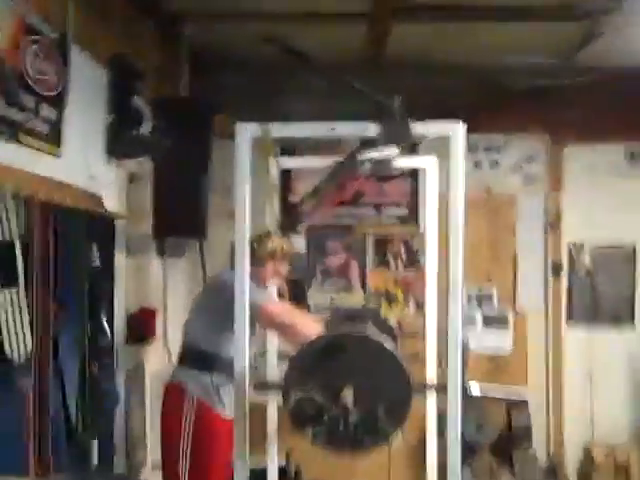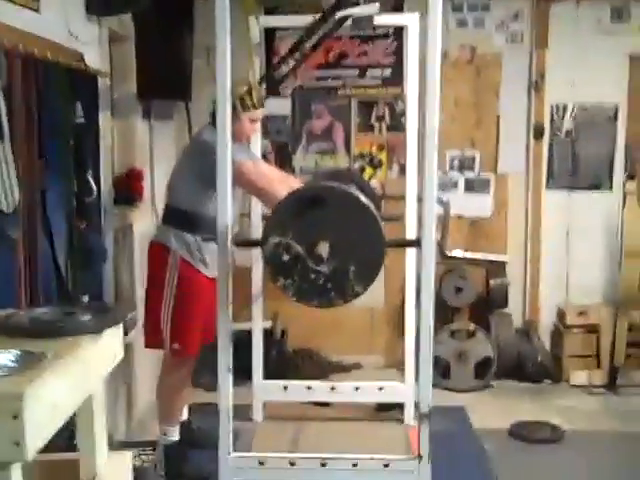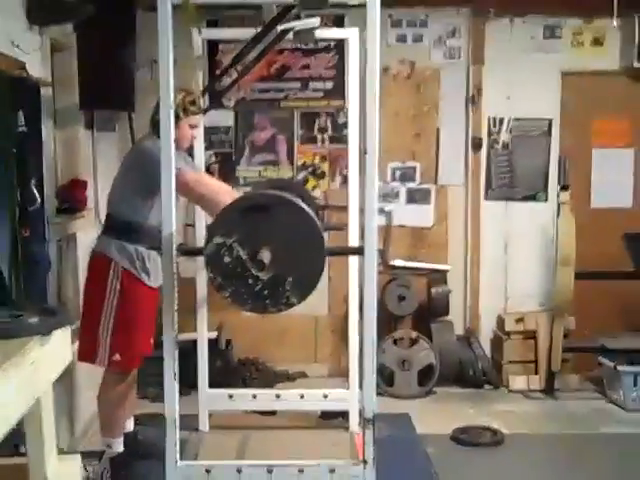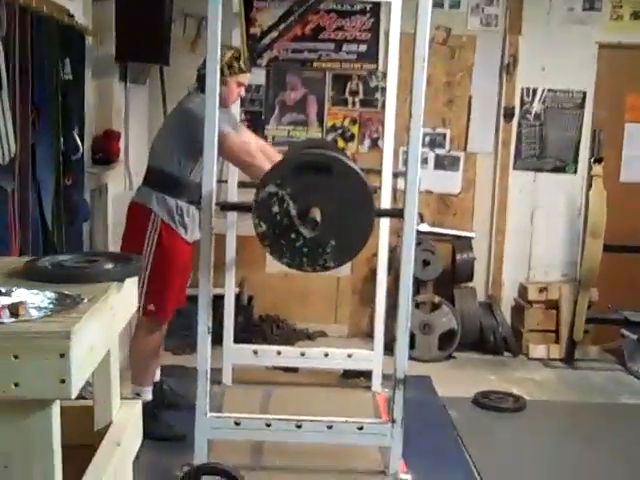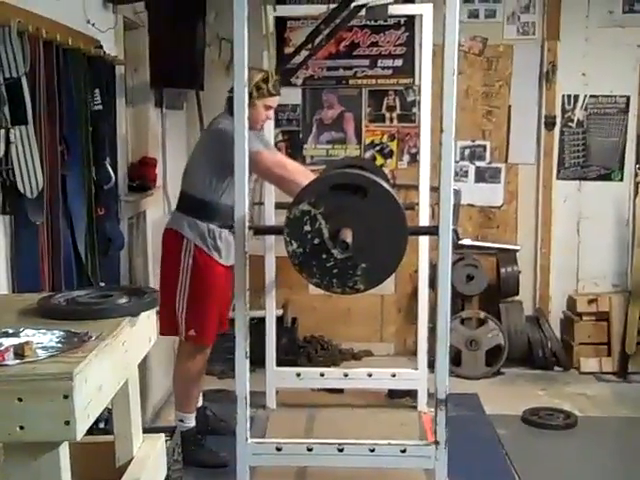
dt=1s
person 1, frame 1
left shoulder: (252, 289)
right shoulder: (230, 283)
left elbow: (295, 317)
right elbow: (283, 321)
left hip: (221, 398)
right hip: (198, 397)
person 1, frame 2
left shoulder: (235, 147)
right shoulder: (210, 144)
left elbow: (277, 176)
right elbow: (262, 186)
left hip: (202, 256)
right hip: (179, 255)
left knee: (191, 348)
right knee: (178, 352)
left ankle: (179, 424)
right ankle: (168, 447)
person 1, frame 3
left shoulder: (172, 156)
right shoulder: (150, 153)
left elbow: (214, 186)
right elbow: (202, 193)
left hip: (144, 266)
right hip: (121, 266)
left knee: (132, 359)
right knee: (118, 365)
left ankle: (126, 434)
person 1, frame 4
left shoulder: (220, 112)
right shoulder: (196, 110)
left elbow: (258, 148)
right elbow: (245, 157)
left hip: (179, 217)
right hip: (159, 216)
left knee: (164, 310)
right knee: (151, 313)
left ankle: (152, 388)
right ankle: (143, 405)
person 1, frame 5
left shoulder: (247, 135)
right shoulder: (227, 132)
left elbow: (291, 166)
right elbow: (281, 174)
left hip: (215, 242)
right hip: (194, 242)
left knee: (205, 337)
right knee: (194, 341)
left ankle: (196, 412)
right ankle: (185, 434)
